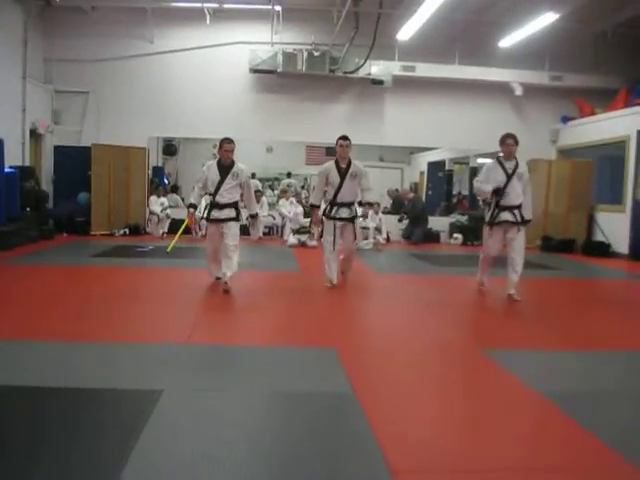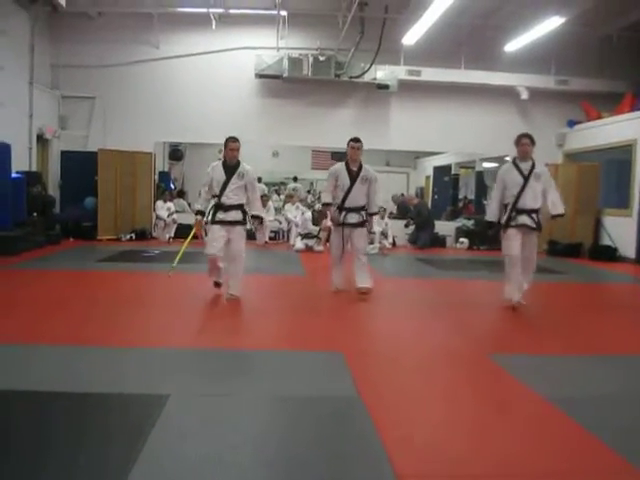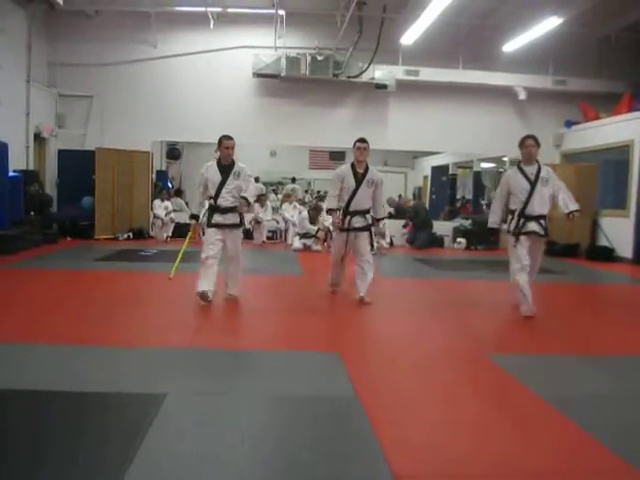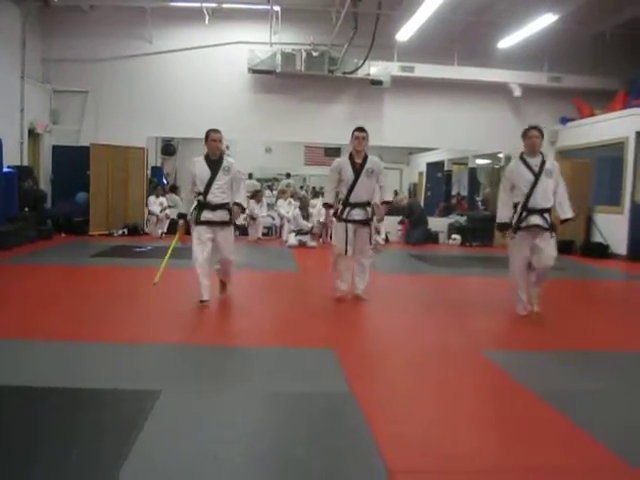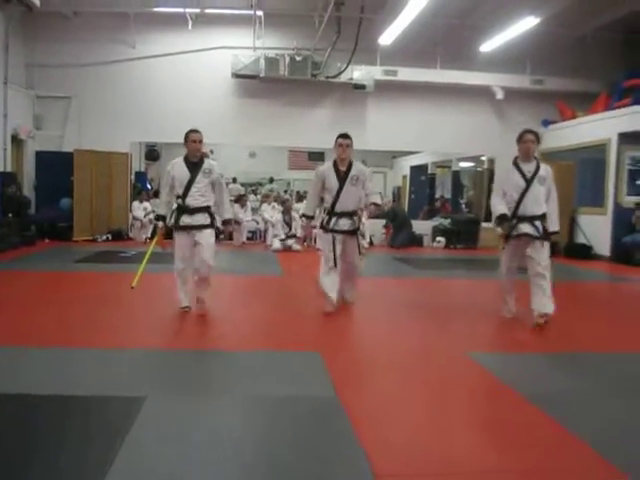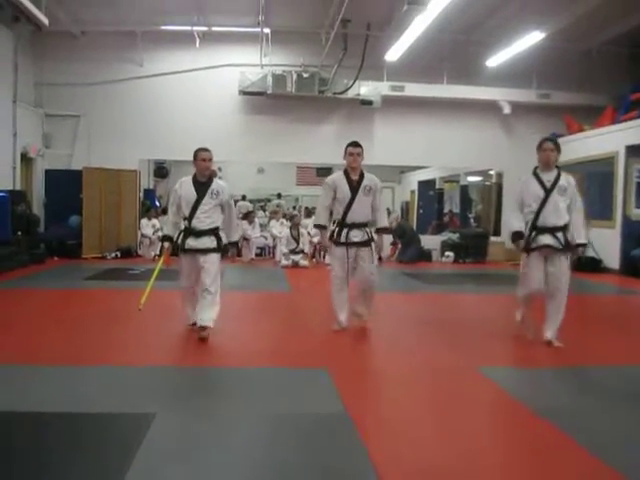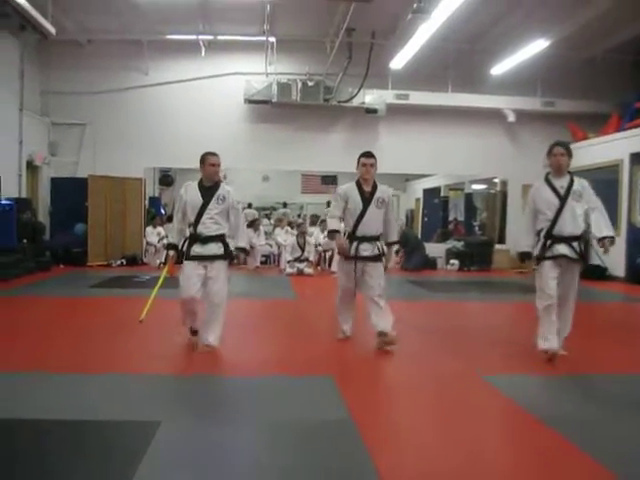
dt=0.2s
person 1, frame 1
left shoulder: (523, 169)
right shoulder: (491, 167)
left elbow: (526, 194)
right elbow: (478, 185)
left wrist: (527, 216)
right wrist: (492, 190)
left hip: (515, 216)
right hip: (495, 215)
left knee: (516, 254)
right knee: (489, 252)
left ankle: (513, 289)
right ankle: (482, 279)
person 1, frame 2
left shoulder: (542, 170)
right shoulder: (506, 170)
left elbow: (550, 192)
right elbow: (496, 195)
left wrist: (557, 211)
right wrist: (492, 219)
left hip: (532, 219)
right hip: (512, 219)
left knee: (528, 260)
right knee: (513, 256)
left ankle: (519, 294)
right ankle: (511, 295)
person 1, frame 3
left shoulder: (548, 173)
right shoulder: (511, 175)
left elbow: (560, 192)
right elbow: (500, 200)
left wrist: (571, 208)
right wrist: (493, 224)
left hip: (539, 225)
right hip: (519, 225)
left knee: (533, 266)
right knee: (521, 265)
left ankle: (524, 299)
right ankle: (526, 306)
person 1, frame 4
left shoulder: (552, 165)
right shoulder: (513, 167)
left elbow: (559, 191)
right elbow: (505, 195)
left wrist: (565, 215)
right wrist: (503, 221)
left hip: (543, 220)
right hip: (521, 220)
left knee: (545, 261)
right knee: (519, 264)
left ankle: (532, 296)
right ankle: (523, 304)
person 1, frame 5
left shoulder: (546, 172)
right shoulder: (507, 172)
left elbow: (551, 201)
right elbow: (497, 198)
left wrist: (552, 229)
right wrist: (501, 217)
left hip: (537, 228)
right hip: (513, 227)
left knee: (541, 271)
right knee: (508, 271)
left ankle: (542, 312)
right ankle: (508, 307)
person 1, frame 6
left shoulder: (568, 181)
right shoulder: (527, 182)
left elbow: (576, 212)
right elbow: (518, 211)
left wrist: (578, 241)
right wrist: (517, 233)
left hip: (559, 240)
right hip: (534, 239)
left knee: (558, 289)
right knee: (531, 285)
left ankle: (551, 333)
right ankle: (523, 309)
person 1, frame 7
left shoulder: (582, 186)
right shoulder: (538, 188)
left elbow: (596, 212)
right elbow: (529, 221)
left wrist: (605, 234)
right wrist: (525, 250)
left hip: (573, 249)
right hip: (547, 249)
left knee: (566, 299)
right knee: (547, 298)
left ankle: (557, 342)
right ankle: (548, 345)
person 2, frame 1
left shoulder: (241, 170)
right shoulder: (209, 167)
left elbow: (248, 193)
right elbow: (199, 188)
left wrist: (253, 214)
right wrist: (192, 208)
left hip: (231, 213)
right hip: (213, 212)
left knee: (231, 247)
right knee: (213, 248)
left ankle: (227, 280)
right ankle: (217, 274)
person 2, frame 2
left shoulder: (247, 171)
right shoulder: (214, 168)
left elbow: (253, 195)
right elbow: (205, 192)
left wrist: (256, 216)
right wrist: (199, 214)
left hip: (237, 216)
right hip: (218, 215)
left knee: (236, 254)
right knee: (213, 252)
left ankle: (234, 290)
right ankle: (218, 277)
person 2, frame 3
left shoulder: (242, 170)
right shoulder: (208, 169)
left elbow: (249, 189)
right elbow: (201, 194)
left wrist: (244, 201)
right wrist: (195, 218)
left hip: (234, 218)
right hip: (213, 218)
left knee: (234, 257)
right knee: (209, 255)
left ankle: (232, 290)
right ankle: (205, 290)
person 2, frame 4
left shoulder: (231, 165)
right shoulder: (195, 164)
left elbow: (240, 188)
right elbow: (188, 192)
left wrist: (238, 206)
right wrist: (183, 218)
left hip: (224, 215)
right hip: (202, 215)
left knee: (225, 256)
right knee: (201, 257)
left ankle: (223, 278)
right ankle: (203, 295)
person 2, frame 5
left shoulder: (212, 167)
right shoulder: (174, 166)
left elbow: (221, 194)
right elbow: (166, 194)
left wrist: (227, 220)
right wrist: (161, 220)
left hip: (204, 219)
right hip: (182, 219)
left knee: (205, 261)
right knee: (182, 263)
left ankle: (201, 295)
right ankle: (185, 301)
person 2, frame 6
left shoulder: (221, 187)
right shoulder: (182, 185)
left elbow: (230, 216)
right elbow: (173, 214)
left wrist: (233, 241)
right wrist: (168, 240)
left hip: (211, 241)
right hip: (188, 240)
left knee: (210, 285)
right knee: (189, 285)
left ankle: (204, 325)
right ankle: (193, 318)
person 2, frame 7
left shoulder: (228, 193)
right shoulder: (187, 190)
left elbow: (237, 222)
right elbow: (179, 221)
left wrist: (241, 248)
right wrist: (173, 248)
left hip: (218, 249)
right hip: (193, 248)
left knee: (216, 296)
right knee: (188, 294)
left ankle: (210, 339)
right ankle: (194, 325)
person 3, frame 1
left shoulder: (359, 169)
right shoulder: (326, 168)
left elbow: (366, 189)
right elbow: (318, 191)
left wrist: (367, 206)
right wrist: (315, 212)
left hip: (350, 212)
right hip: (332, 212)
left knee: (350, 247)
right knee: (331, 246)
left ankle: (344, 269)
right ankle: (331, 279)
person 3, frame 2
left shoulder: (370, 173)
right shoulder: (336, 170)
left elbow: (372, 197)
right elbow: (327, 192)
left wrist: (371, 218)
right wrist: (331, 209)
left hip: (360, 217)
right hip: (341, 216)
left knee: (360, 252)
right knee: (337, 253)
left ankle: (363, 285)
right ankle: (338, 284)
person 3, frame 3
left shoulder: (376, 176)
right shoulder: (341, 172)
left elbow: (378, 201)
right elbow: (332, 195)
left wrist: (377, 223)
right wrist: (334, 215)
left hip: (364, 221)
right hip: (344, 220)
left knee: (365, 258)
right knee: (337, 256)
left ankle: (362, 294)
right ankle: (334, 282)
person 3, frame 4
left shoulder: (376, 164)
right shoulder: (339, 164)
left elbow: (381, 187)
right elbow: (330, 188)
left wrist: (380, 206)
right wrist: (328, 211)
left hip: (365, 213)
right hip: (345, 212)
left knee: (364, 253)
right knee: (342, 252)
left ankle: (359, 289)
right ankle: (341, 287)
person 3, frame 5
left shoulder: (362, 171)
right shoulder: (323, 171)
left elbow: (371, 193)
right elbow: (313, 197)
left wrist: (372, 205)
right wrist: (307, 221)
left hip: (352, 222)
right hip: (330, 222)
left knee: (351, 264)
right knee: (330, 263)
left ankle: (345, 294)
right ankle: (331, 300)
person 3, frame 6
left shoulder: (373, 182)
right shoulder: (333, 180)
left elbow: (377, 210)
right elbow: (323, 208)
left wrist: (380, 235)
right wrist: (323, 233)
left hip: (364, 235)
right hip: (341, 235)
left knee: (368, 278)
right knee: (339, 279)
left ankle: (361, 310)
right ankle: (341, 319)
person 3, frame 7
left shoulder: (386, 193)
right shoulder: (344, 191)
left elbow: (390, 222)
right elbow: (333, 216)
left wrist: (390, 248)
right wrist: (337, 237)
left hip: (374, 249)
right hip: (351, 247)
left knee: (377, 293)
right knee: (346, 292)
left ankle: (384, 333)
right ankle: (345, 328)
